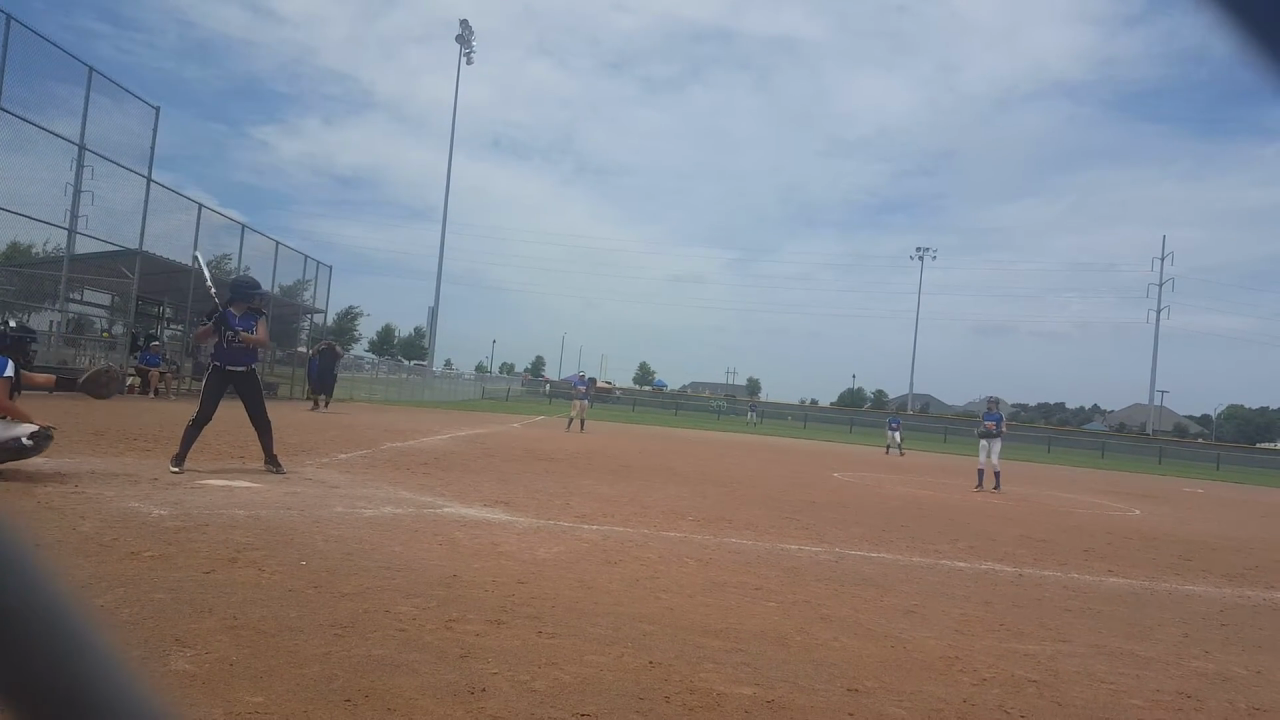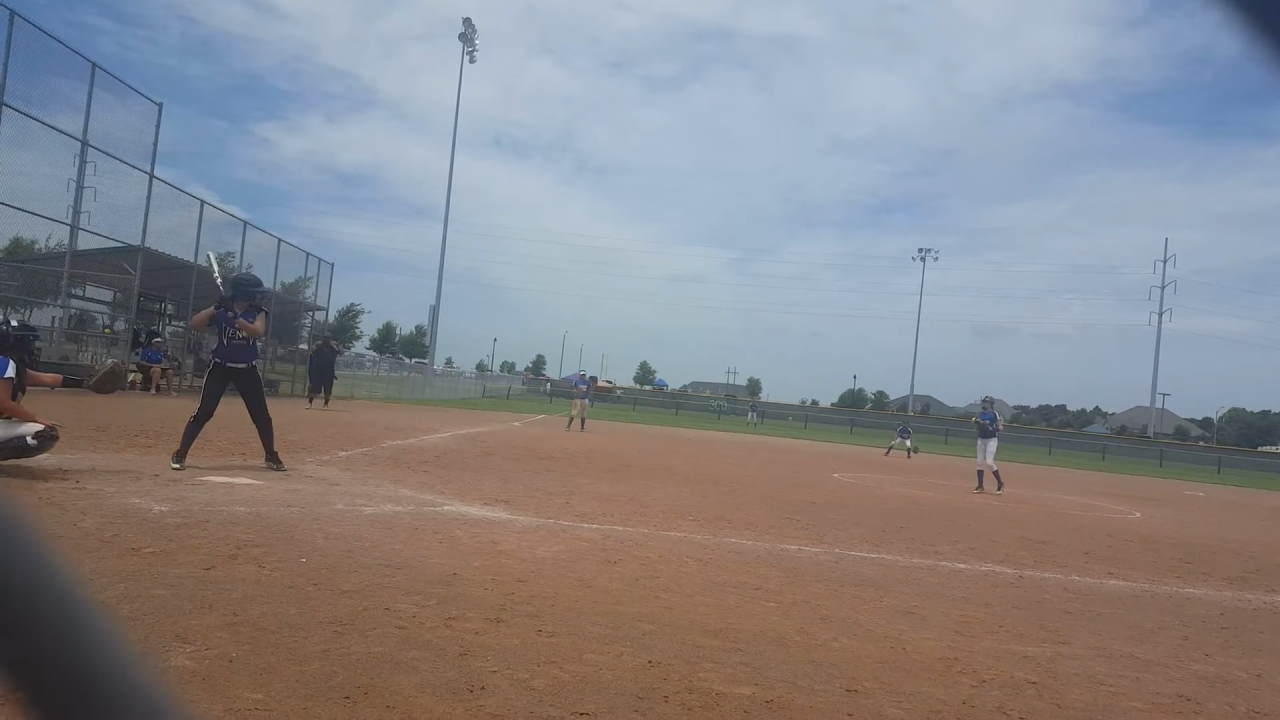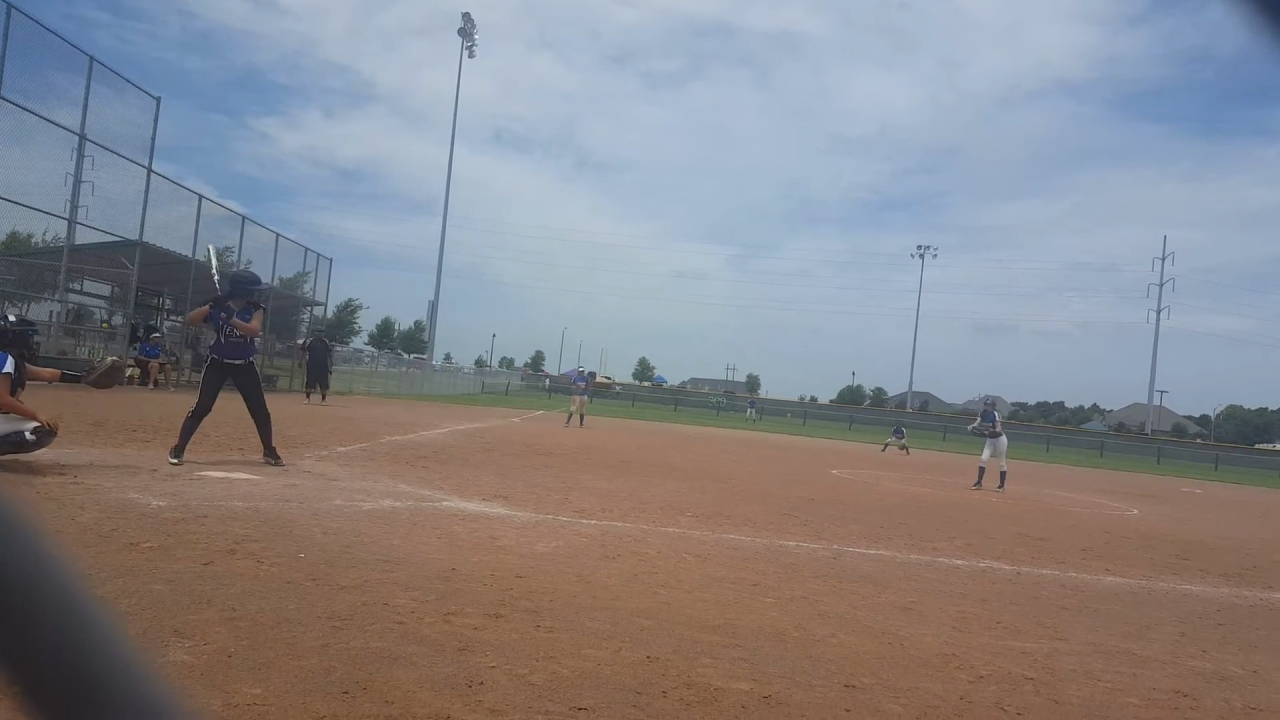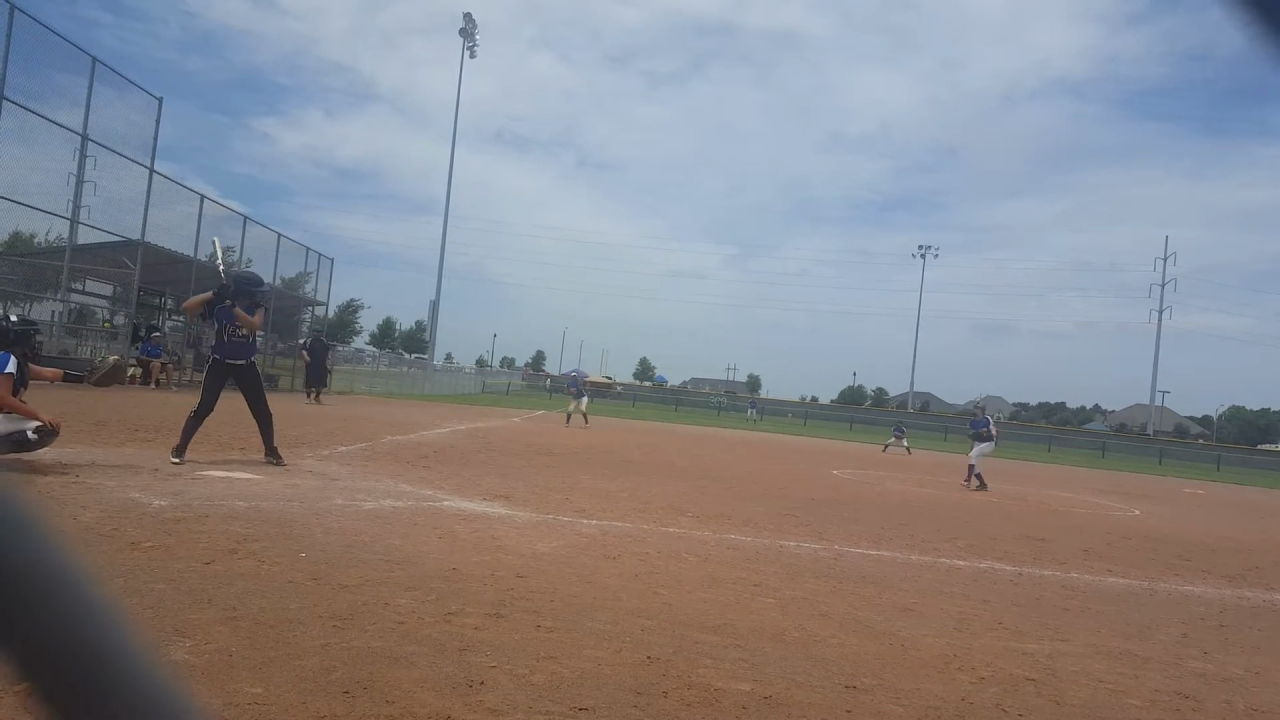
dt=0.5s
person 1, frame 1
left shoulder: (258, 315)
right shoulder: (220, 313)
left elbow: (264, 342)
right elbow: (198, 338)
left wrist: (234, 331)
right wrist: (213, 323)
left hip: (247, 373)
right hip: (219, 370)
left knee: (261, 418)
right knee: (202, 415)
left ankle: (271, 459)
right ankle: (179, 458)
person 1, frame 2
left shoulder: (258, 312)
right shoulder: (220, 310)
left elbow: (258, 333)
right elbow: (195, 324)
left wrist: (234, 316)
right wrist: (216, 307)
left hip: (247, 369)
right hip: (220, 367)
left knee: (261, 415)
right knee: (204, 412)
left ankle: (271, 456)
right ankle: (180, 454)
person 1, frame 3
left shoulder: (255, 309)
right shoulder: (218, 306)
left elbow: (254, 331)
right elbow: (190, 321)
left wrist: (229, 317)
right wrist: (211, 306)
left hip: (245, 365)
right hip: (217, 363)
left knee: (260, 410)
right knee: (201, 407)
left ankle: (269, 451)
right ankle: (178, 449)
person 1, frame 4
left shoulder: (258, 308)
right shoulder: (218, 305)
left elbow: (255, 326)
right elbow: (186, 307)
left wrist: (232, 306)
right wrist: (214, 294)
left hip: (247, 365)
right hip: (219, 363)
left knee: (262, 410)
right knee: (204, 407)
left ankle: (271, 451)
right ankle: (179, 449)
